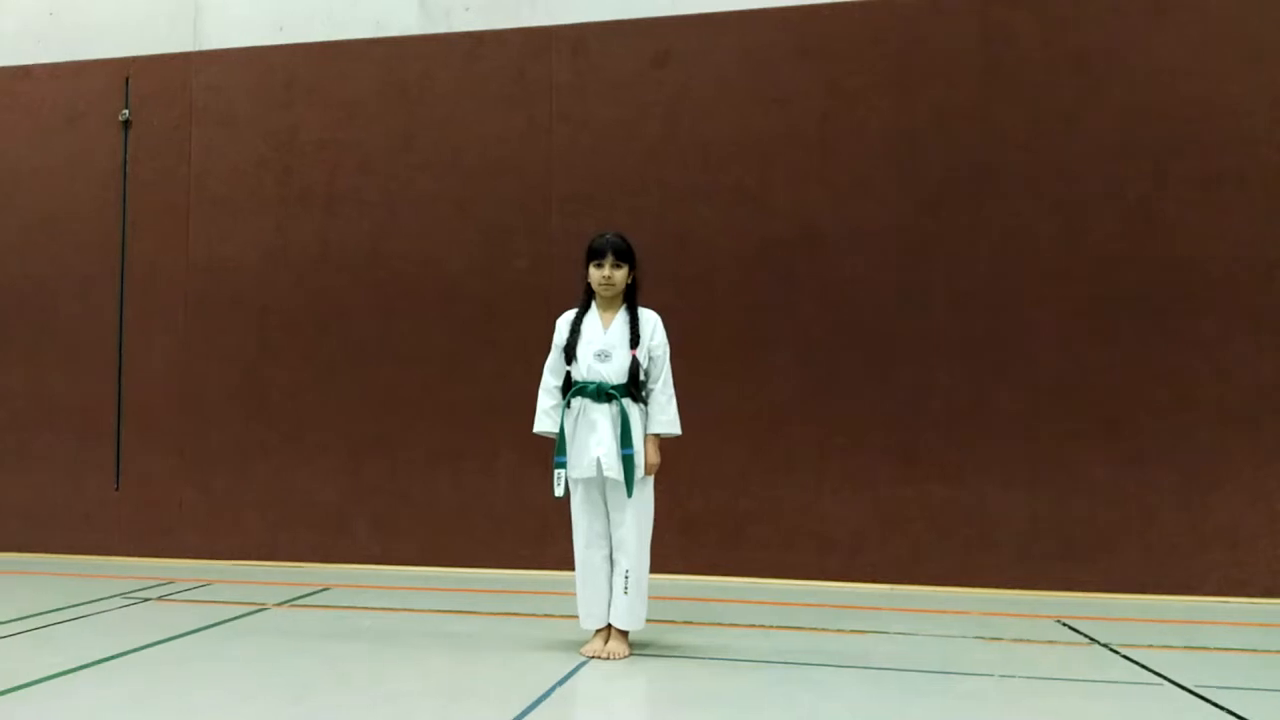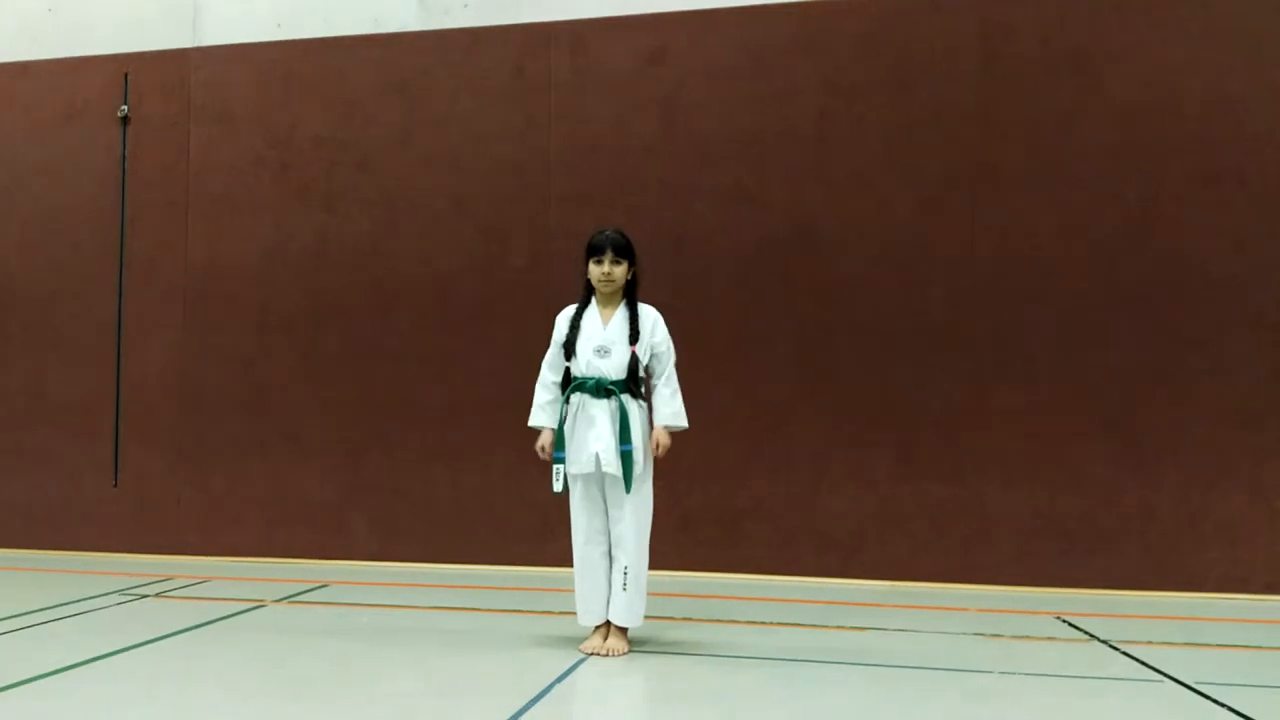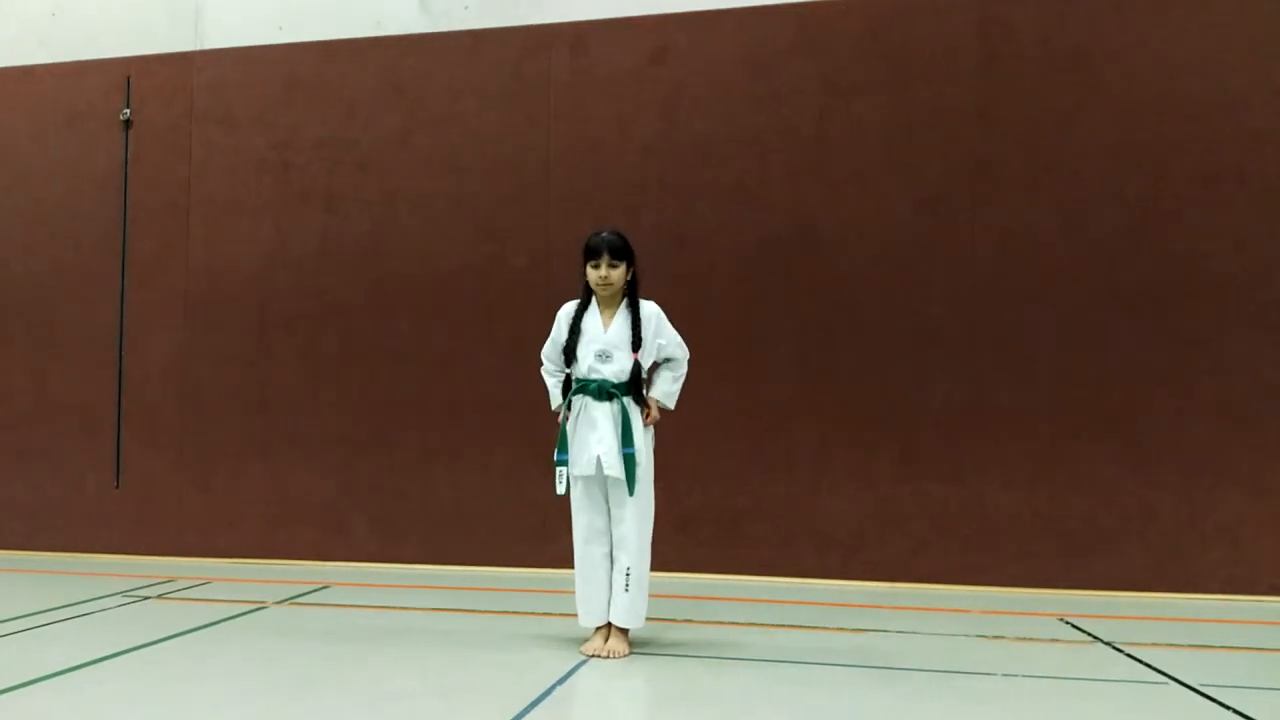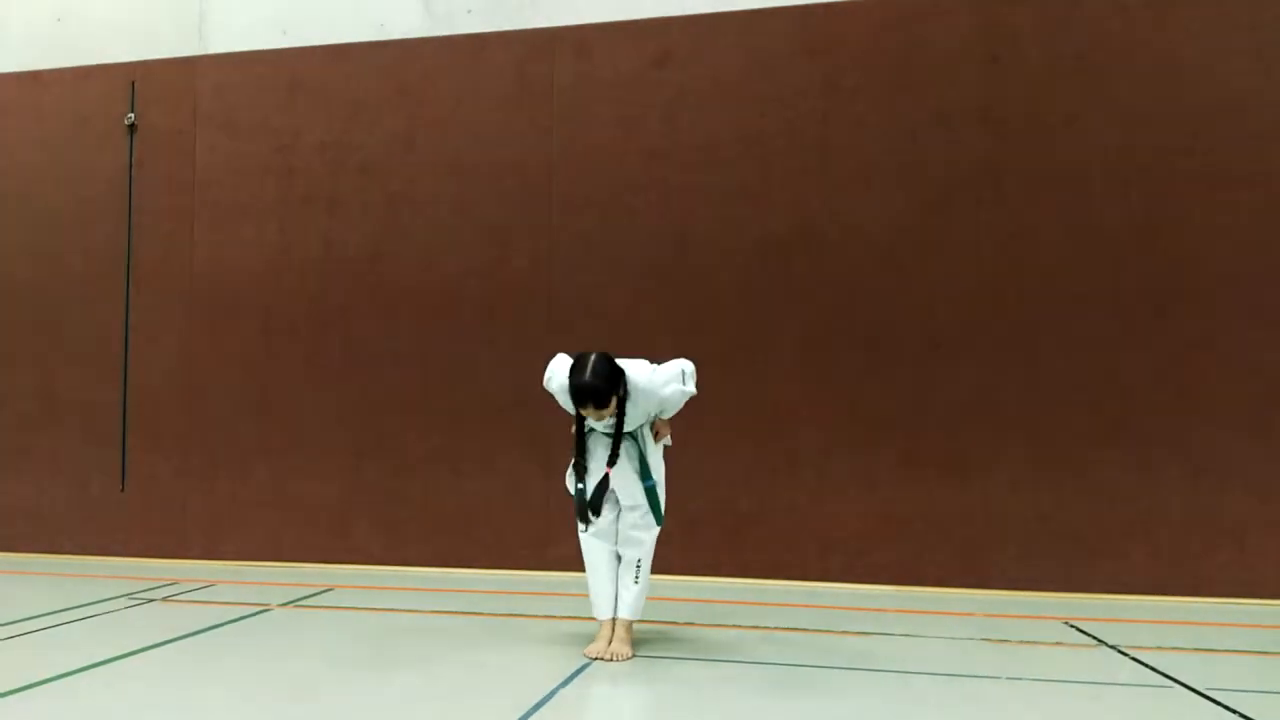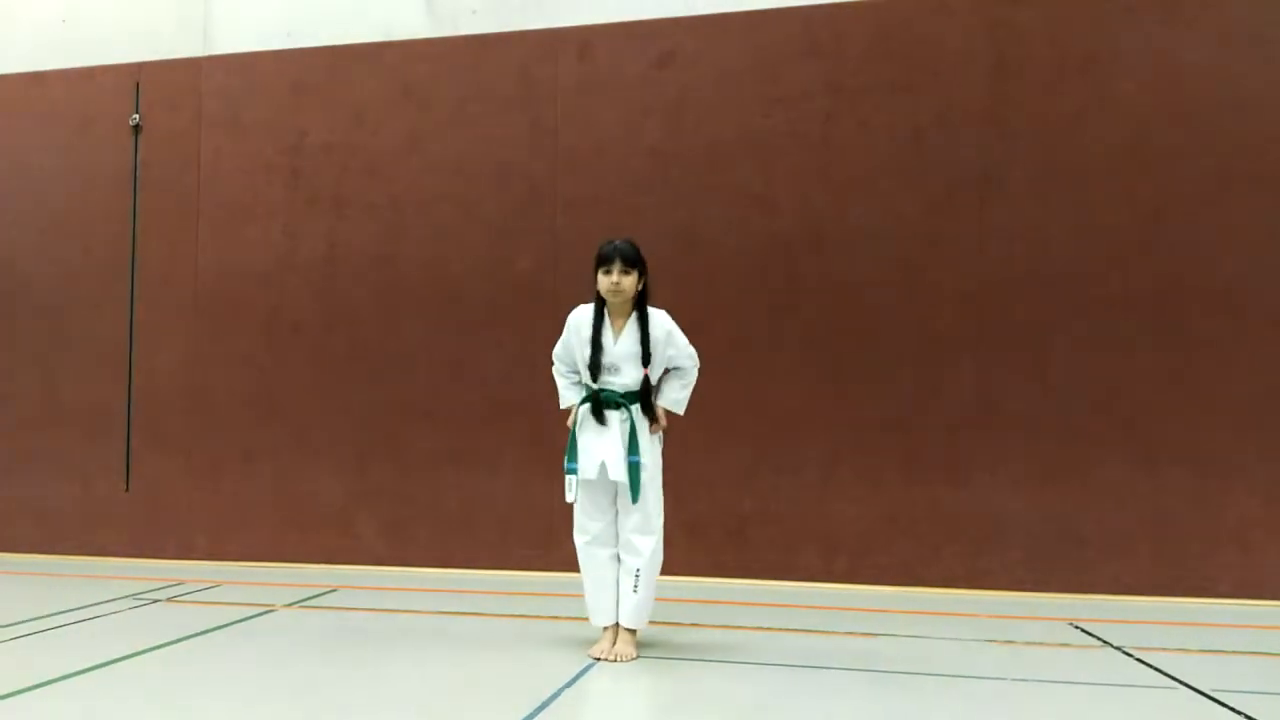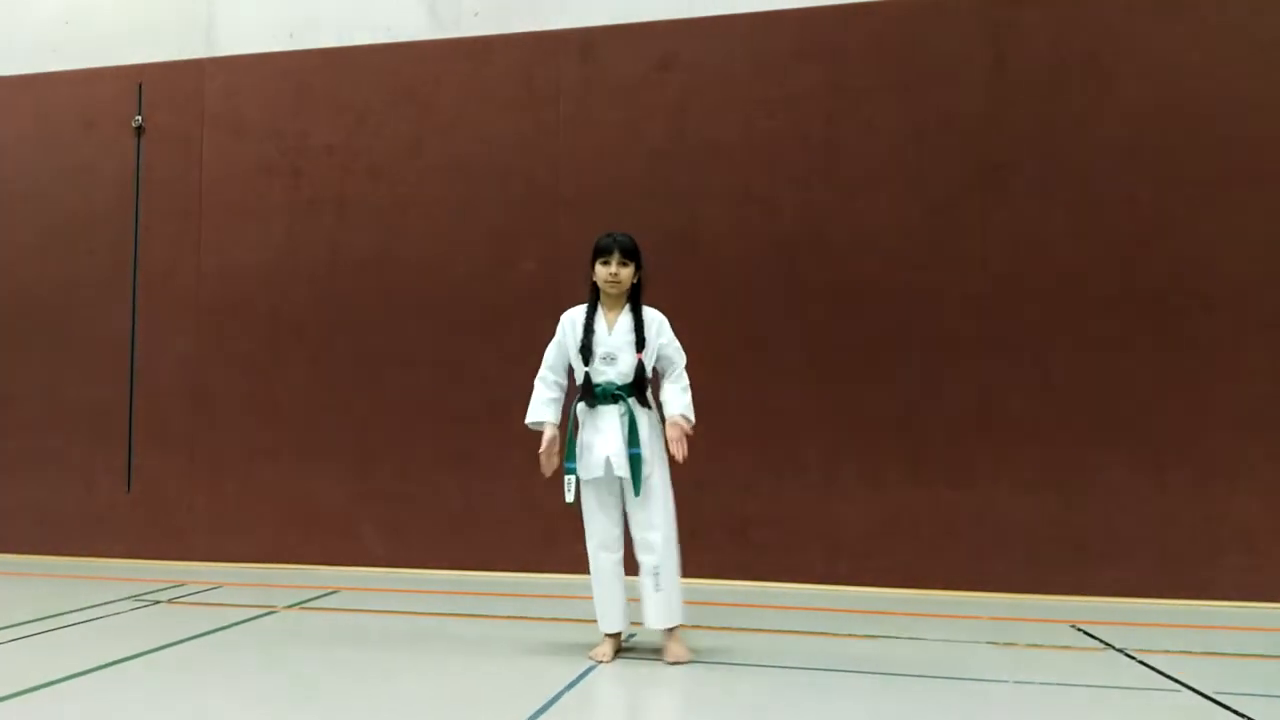
dt=0.7s
person 1, frame 1
left shoulder: (648, 322)
right shoulder: (569, 323)
left elbow: (660, 385)
right elbow: (553, 382)
left wrist: (653, 441)
right wrist: (556, 439)
left hip: (628, 435)
right hip: (582, 435)
left knee: (629, 534)
right knee: (589, 535)
left ankle: (621, 628)
right ankle: (599, 626)
person 1, frame 2
left shoulder: (646, 317)
right shoulder: (569, 318)
left elbow: (664, 374)
right elbow: (551, 377)
left wrist: (663, 420)
right wrist: (545, 425)
left hip: (627, 429)
right hip: (581, 430)
left knee: (627, 529)
right knee: (588, 531)
left ankle: (620, 625)
right ankle: (598, 623)
person 1, frame 3
left shoulder: (648, 314)
right shoulder: (570, 314)
left elbow: (676, 358)
right elbow: (551, 363)
left wrist: (657, 400)
right wrist: (561, 404)
left hip: (627, 429)
right hip: (583, 429)
left knee: (629, 530)
right knee: (589, 530)
left ankle: (621, 627)
right ankle: (598, 625)
person 1, frame 4
left shoulder: (648, 384)
right shoulder: (562, 379)
left elbow: (686, 372)
left wrist: (663, 417)
right wrist: (583, 422)
left hip: (638, 448)
right hip: (595, 449)
left knee: (637, 533)
right knee: (596, 531)
left ankle: (623, 629)
right ankle: (606, 626)
person 1, frame 5
left shoulder: (658, 323)
right shoulder: (579, 319)
left elbow: (686, 365)
right elbow: (563, 364)
left wrist: (663, 406)
right wrist: (573, 404)
left hip: (636, 434)
right hip: (591, 430)
left knee: (639, 534)
right knee: (592, 533)
left ankle: (628, 629)
right ankle: (607, 627)
person 1, frame 6
left shoulder: (652, 320)
right shoulder: (573, 320)
left elbow: (675, 370)
right elbow: (550, 375)
left wrist: (677, 416)
right wrist: (549, 426)
left hip: (641, 430)
right hip: (593, 431)
left knee: (654, 530)
right knee: (602, 536)
left ankle: (670, 630)
right ankle: (612, 632)
